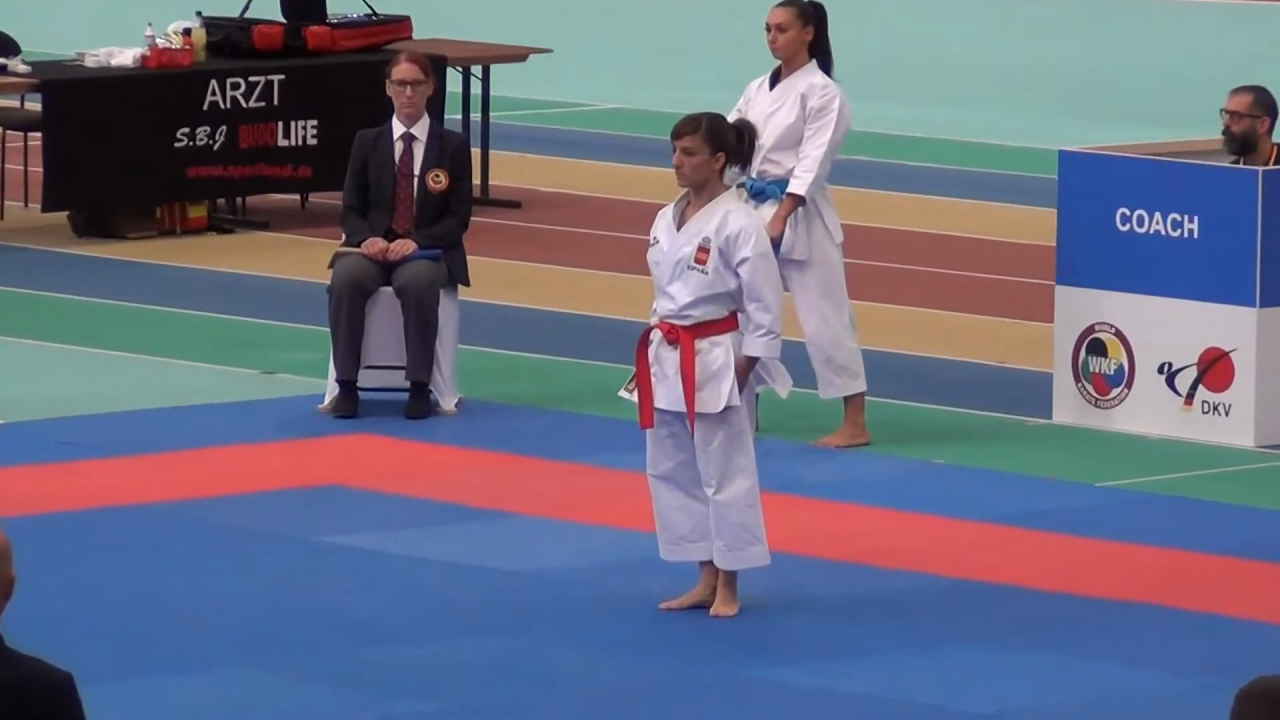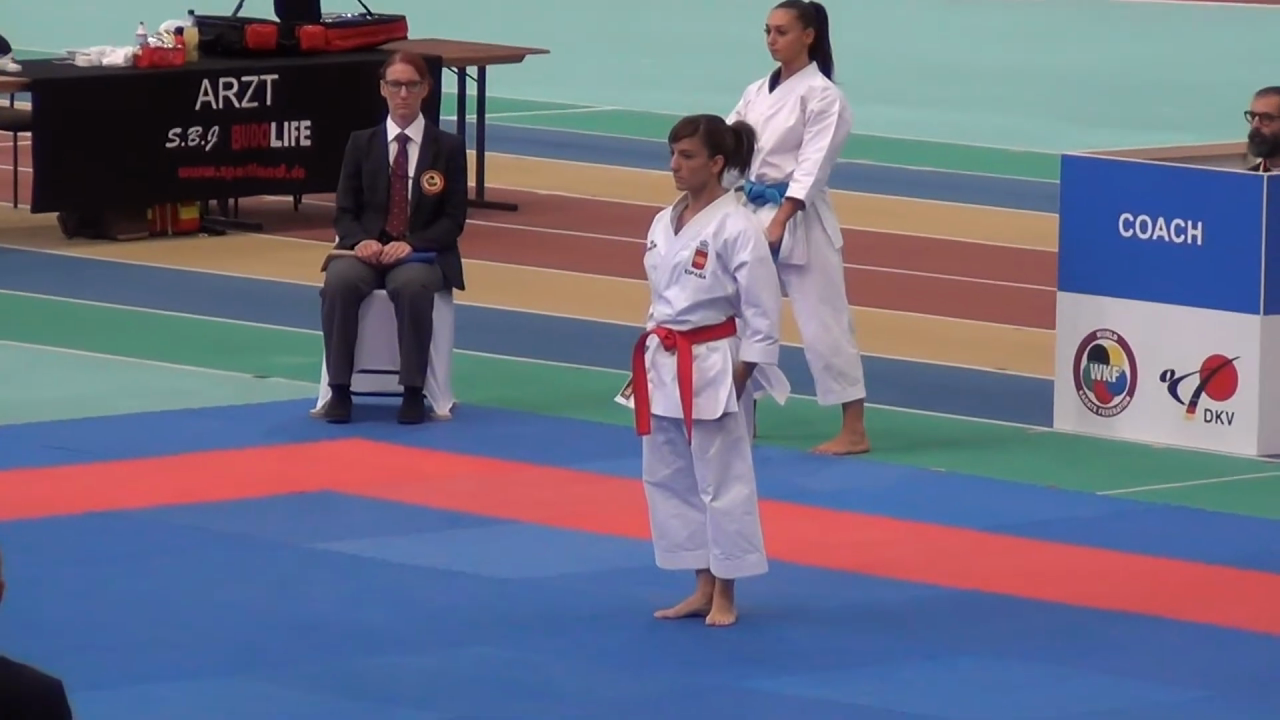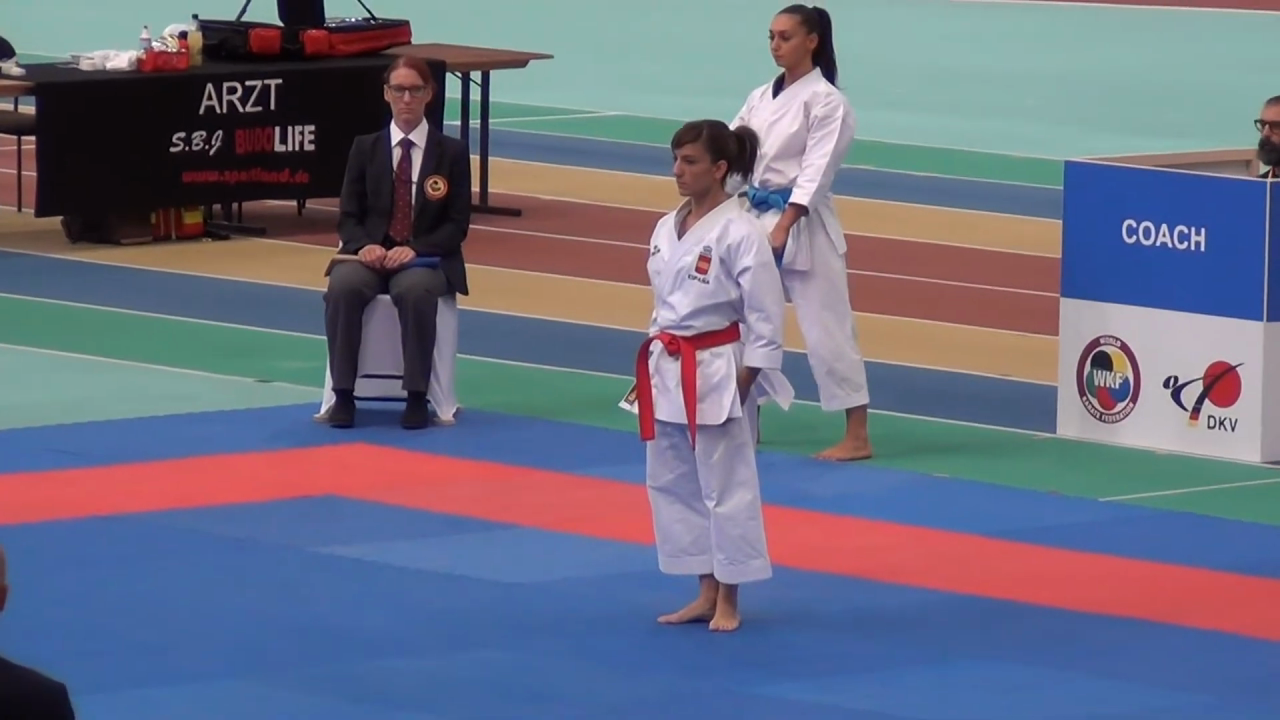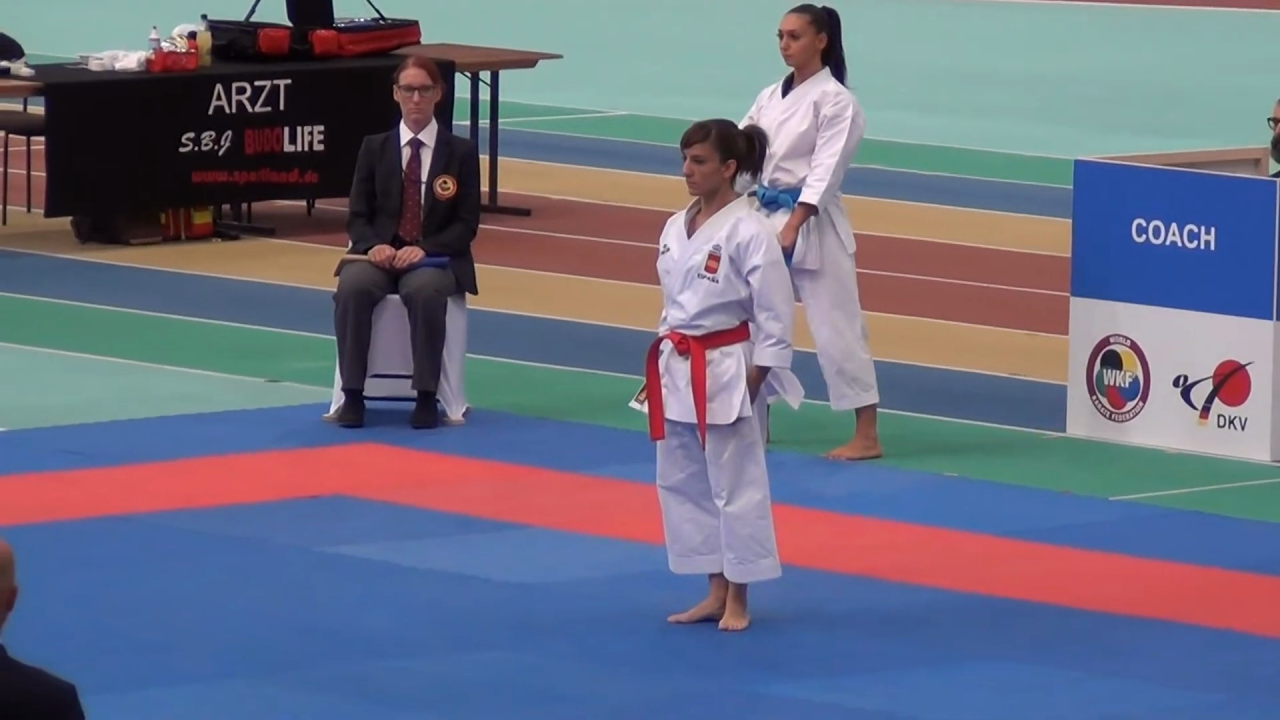
dt=0.3s
person 1, frame 1
left shoulder: (739, 223)
right shoulder: (667, 219)
left elbow: (765, 305)
left wrist: (743, 371)
right wrist: (654, 352)
left hip: (715, 360)
right hip: (667, 359)
left knee: (725, 474)
right knee: (672, 472)
left ankle: (728, 587)
right ankle: (706, 580)
person 1, frame 2
left shoulder: (737, 227)
right shoulder: (664, 222)
left elbow: (763, 311)
left wrist: (741, 376)
right wrist: (651, 356)
left hip: (711, 367)
right hip: (664, 365)
left knee: (722, 482)
right knee: (669, 479)
left ankle: (725, 595)
right ankle: (702, 588)
person 1, frame 3
left shoulder: (741, 233)
right shoulder: (667, 228)
left elbow: (766, 317)
left wrist: (744, 383)
right wrist: (652, 363)
left hip: (716, 372)
right hip: (668, 370)
left knee: (726, 486)
right knee: (674, 484)
left ankle: (728, 600)
right ankle: (706, 592)
person 1, frame 4
left shoulder: (750, 232)
right shoulder: (676, 227)
left elbow: (776, 316)
left wrist: (754, 383)
right wrist: (662, 363)
left hip: (725, 372)
right hip: (676, 369)
left knee: (736, 487)
right knee: (683, 484)
left ankle: (738, 599)
right ankle: (716, 592)
person 2, frame 1
left shoulder: (822, 91)
right shoulder: (758, 89)
left elbow: (812, 162)
left wrist: (780, 218)
left hip: (800, 213)
right hip: (753, 208)
left knee: (823, 315)
left ankle: (855, 423)
person 2, frame 2
left shoulder: (822, 95)
right shoulder: (758, 91)
left elbow: (812, 166)
left wrist: (780, 222)
left hip: (799, 218)
right hip: (752, 212)
left knee: (822, 320)
left ankle: (854, 430)
right ankle: (742, 415)
person 2, frame 3
left shoulder: (826, 100)
right shoulder: (761, 97)
left elbow: (816, 172)
left wrist: (783, 228)
left hip: (803, 224)
right hip: (755, 218)
left knee: (825, 326)
left ankle: (857, 435)
person 2, frame 4
left shoulder: (835, 100)
right shoulder: (770, 97)
left elbow: (825, 171)
left wrist: (792, 227)
left hip: (812, 224)
right hip: (766, 218)
left knee: (835, 326)
left ankle: (867, 435)
person 3, frame 1
left shoulder: (453, 145)
right shoulder: (366, 142)
left elbow: (459, 217)
right elbow: (350, 210)
left wrist: (416, 241)
right wrist: (366, 238)
left hip: (428, 251)
right hip: (373, 246)
left knee: (417, 283)
right knee: (345, 279)
left ankle: (419, 386)
right ankle: (346, 385)
person 3, frame 2
left shoulder: (449, 147)
right shoulder: (361, 143)
left elbow: (453, 220)
right elbow: (344, 211)
left wrist: (411, 244)
right wrist: (360, 240)
left hip: (422, 253)
right hip: (367, 248)
left knee: (412, 287)
right knee: (338, 283)
left ankle: (413, 391)
right ankle: (339, 389)
person 3, frame 3
left shoulder: (452, 152)
right shoulder: (365, 147)
left elbow: (457, 224)
right elbow: (348, 216)
left wrist: (415, 249)
right wrist: (365, 244)
left hip: (427, 258)
right hip: (371, 253)
left knee: (415, 291)
right knee: (342, 286)
left ankle: (417, 396)
right ankle: (343, 394)
person 3, frame 4
left shoulder: (462, 151)
right shoulder: (374, 147)
left elbow: (467, 224)
right elbow: (358, 216)
left wrist: (425, 249)
right wrist: (373, 245)
left hip: (435, 258)
right hip: (380, 253)
left knee: (424, 291)
right knee: (352, 287)
left ankle: (427, 396)
right ankle: (353, 394)
